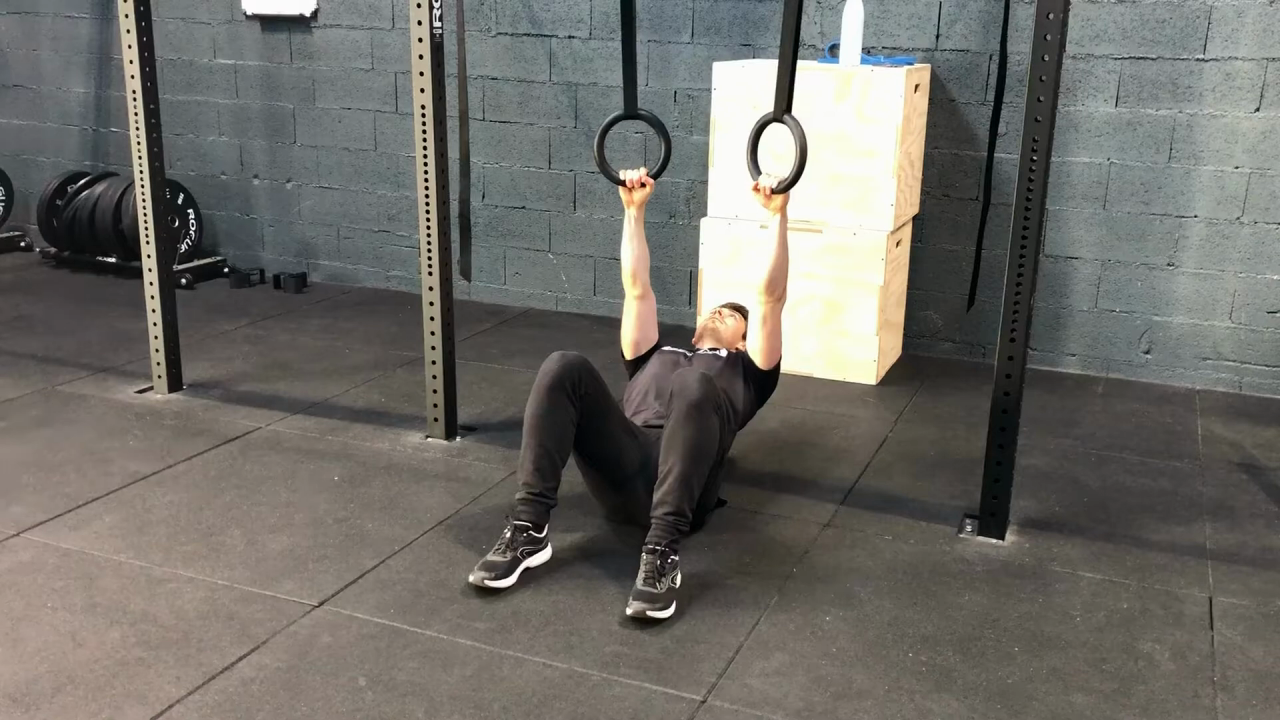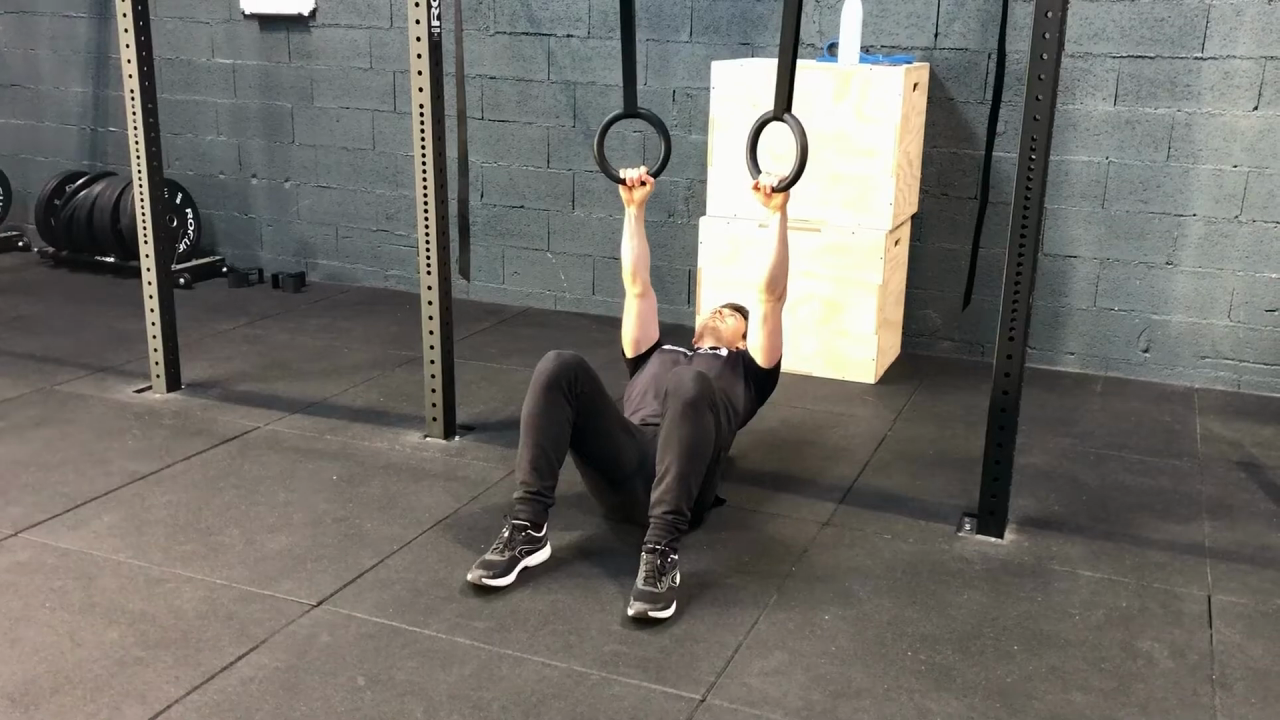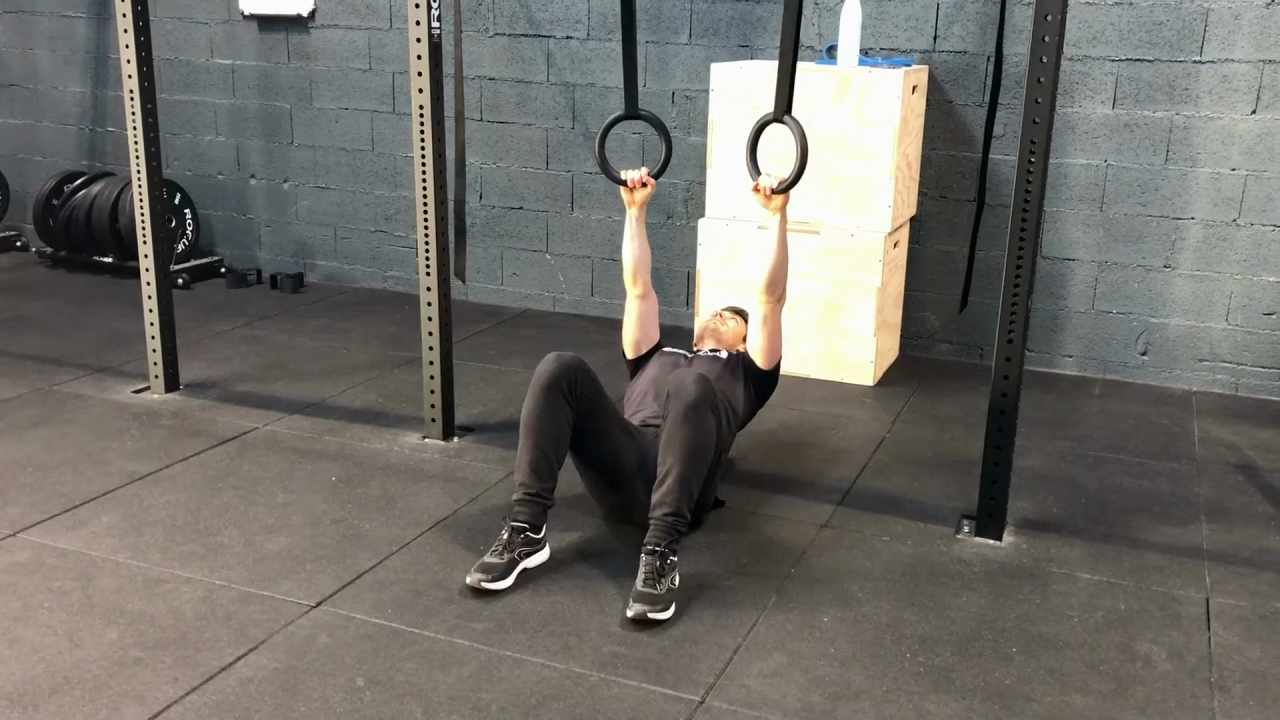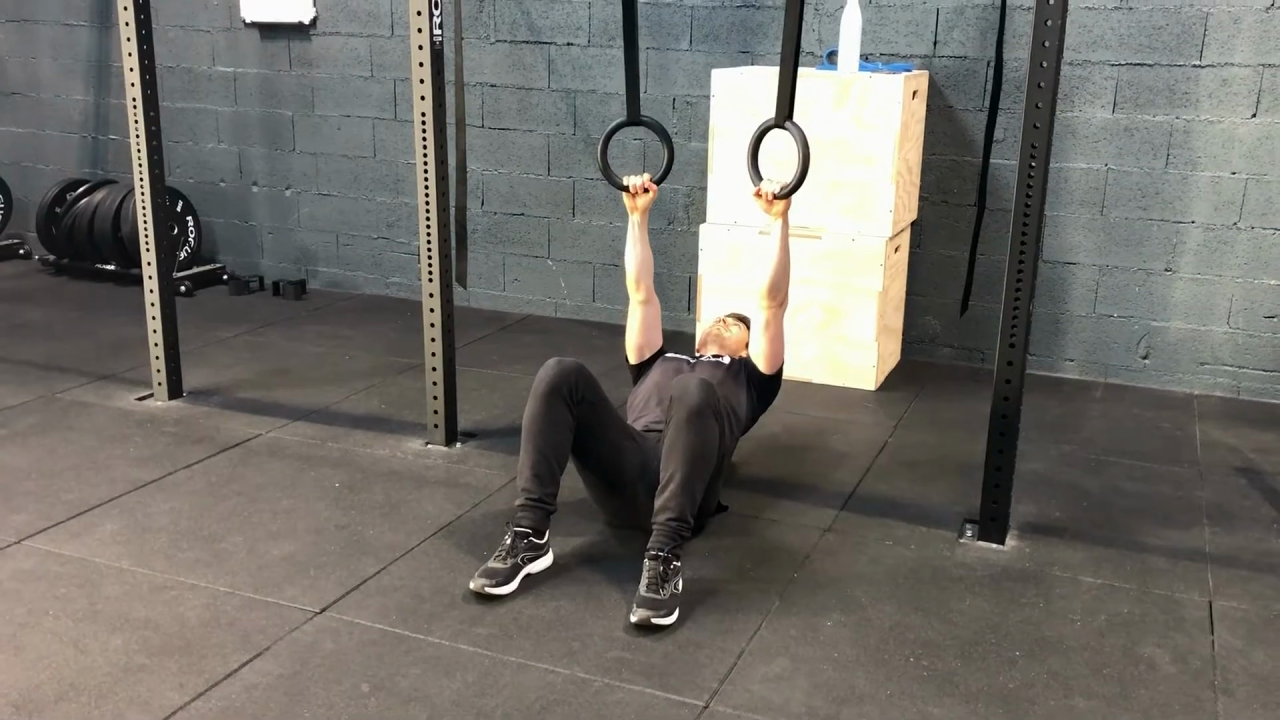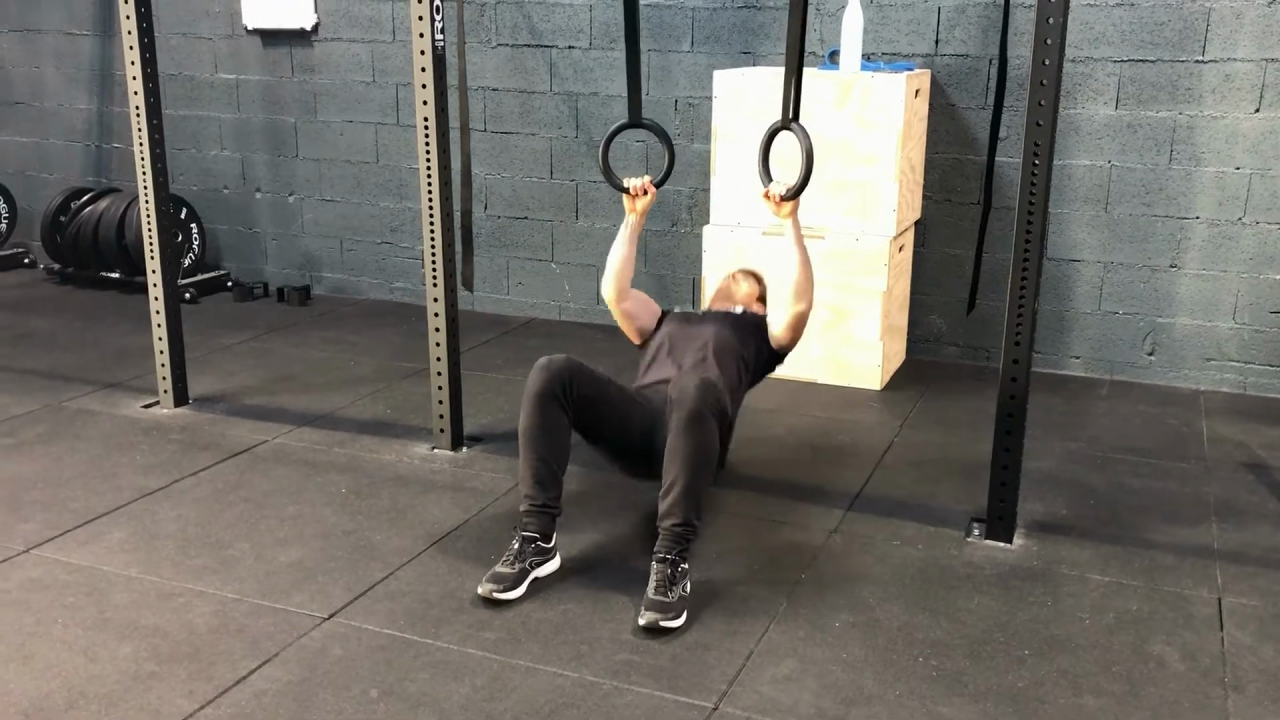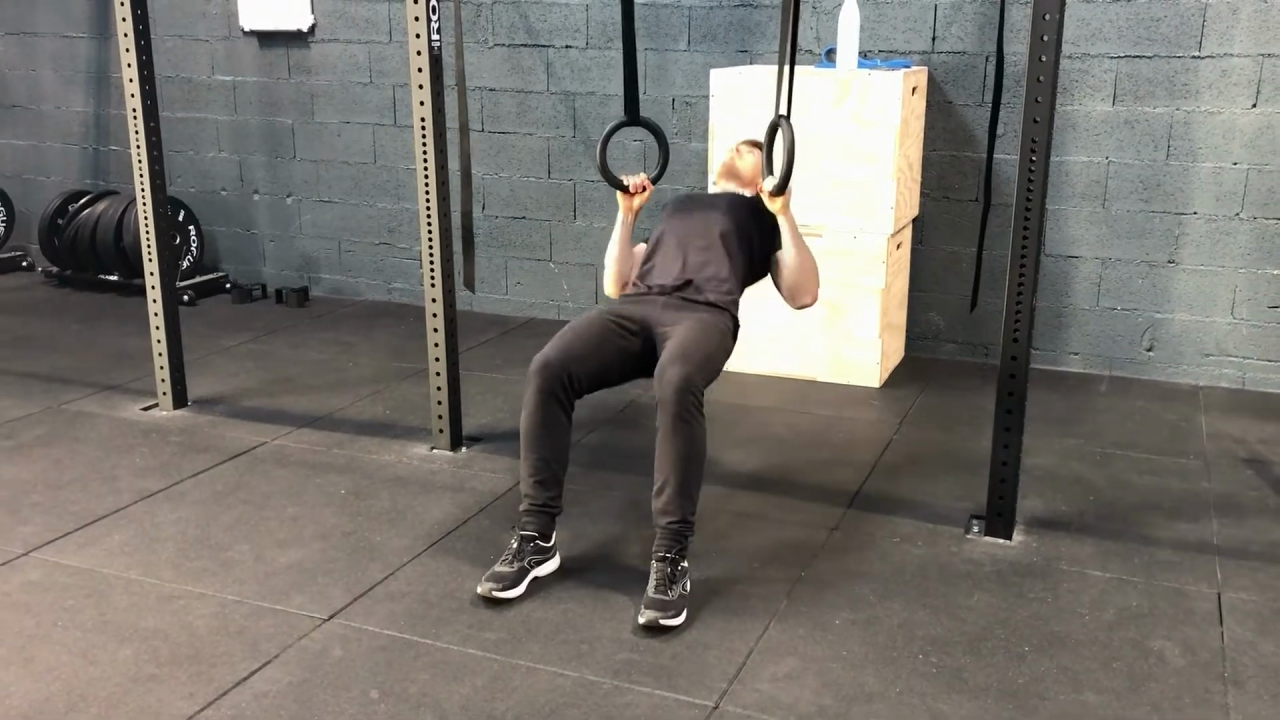
dt=0.4s
person 1, frame 1
left shoulder: (746, 370)
right shoulder: (655, 357)
left elbow: (769, 298)
right elbow: (637, 288)
left wrist: (776, 214)
right wrist: (634, 209)
left hip: (683, 476)
right hip: (621, 470)
left knee: (694, 385)
right knee: (563, 368)
left ankle: (661, 551)
right ankle: (528, 528)
person 1, frame 2
left shoulder: (746, 369)
right shoulder: (656, 356)
left elbow: (770, 297)
right elbow: (638, 286)
left wrist: (776, 213)
right wrist: (634, 208)
left hip: (680, 471)
right hip: (621, 468)
left knee: (688, 383)
right knee: (559, 367)
left ankle: (661, 551)
right ankle: (527, 527)
person 1, frame 3
left shoulder: (747, 372)
right shoulder: (656, 357)
left elbow: (769, 299)
right elbow: (638, 287)
left wrist: (777, 215)
right wrist: (635, 209)
left hip: (681, 471)
right hip: (620, 469)
left knee: (691, 387)
right knee: (559, 369)
left ankle: (660, 552)
right ankle: (526, 530)
person 1, frame 4
left shoulder: (750, 377)
right shoulder: (659, 363)
left elbow: (771, 304)
right elbow: (642, 294)
left wrist: (778, 220)
right wrist: (639, 215)
left hip: (683, 477)
right hip: (622, 476)
left knee: (693, 392)
right knee: (560, 374)
left ankle: (663, 558)
right ankle: (529, 534)
person 1, frame 5
left shoulder: (756, 334)
right shoulder: (670, 323)
left elbow: (797, 308)
right elbow: (615, 294)
left wrist: (789, 221)
right wrist: (634, 218)
left hip: (696, 404)
right hip: (638, 419)
left knee: (692, 392)
right knee: (552, 374)
left ankle: (671, 561)
right ankle: (536, 539)
person 1, frame 6
left shoulder: (761, 218)
right shoulder: (676, 207)
left elbow: (803, 295)
right elbow: (616, 287)
left wrist: (783, 212)
right wrist: (627, 213)
left hip: (704, 314)
right hip: (638, 307)
left knee: (677, 385)
right knee: (548, 371)
left ankle: (671, 558)
right ankle: (536, 537)
